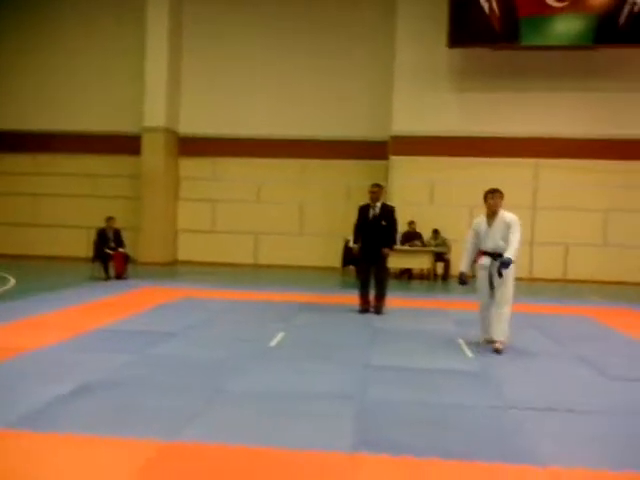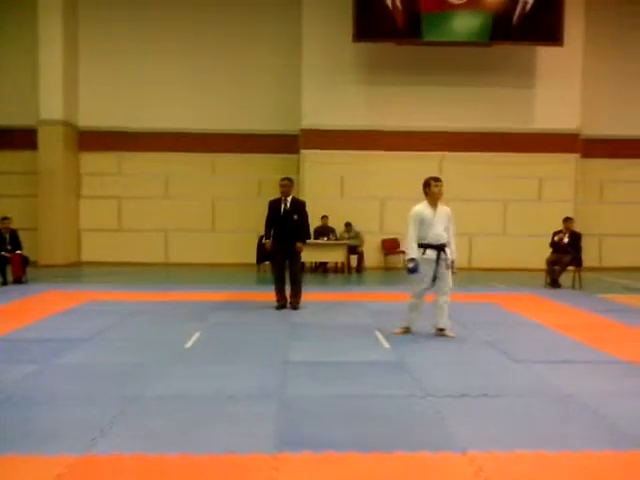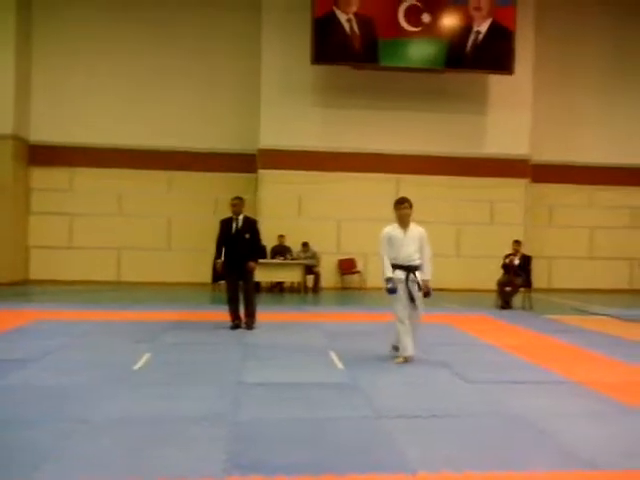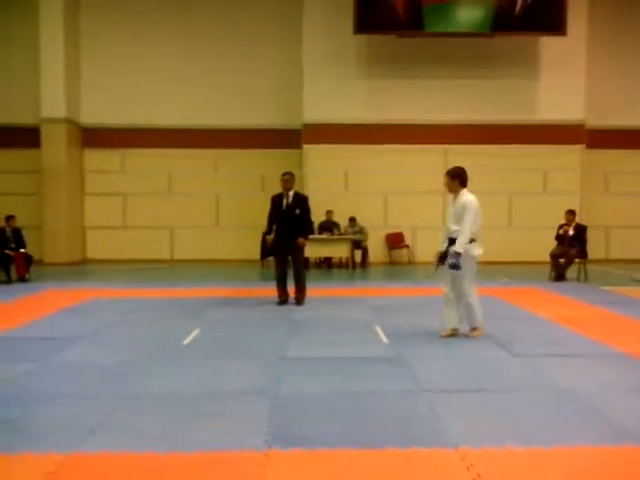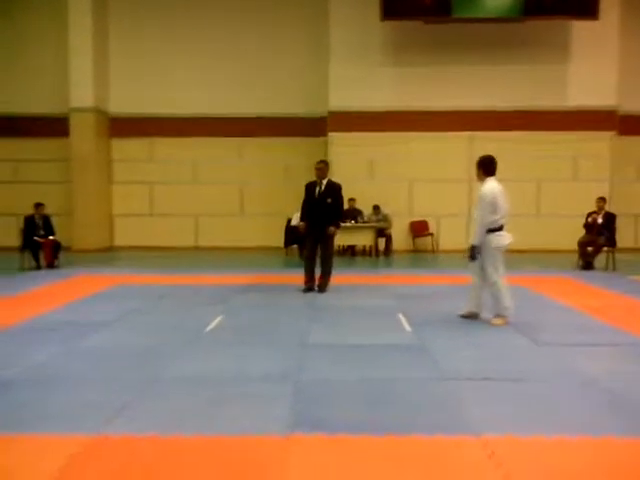
dt=0.7s
person 1, frame 1
left shoulder: (511, 219)
right shoulder: (478, 222)
left elbow: (514, 241)
right elbow: (471, 247)
left wrist: (507, 258)
right wrist: (464, 270)
left hip: (503, 264)
right hip: (485, 263)
left knee: (502, 302)
right knee: (485, 301)
left ankle: (498, 339)
right ankle: (488, 335)
person 1, frame 2
left shoulder: (446, 211)
right shoulder: (417, 211)
left elbow: (450, 236)
right elbow: (412, 236)
left wrist: (452, 258)
right wrist: (411, 258)
left hip: (442, 255)
right hip: (425, 255)
left knee: (444, 292)
right knee: (419, 292)
left ankle: (442, 326)
right ankle: (408, 325)
person 1, frame 3
left shoulder: (420, 232)
right shoulder: (388, 232)
left elbow: (426, 257)
right elbow: (385, 256)
left wrist: (426, 280)
right wrist: (389, 278)
left hip: (414, 276)
right hip: (397, 276)
left knee: (416, 314)
right knee: (401, 315)
left ankle: (399, 344)
right ankle: (406, 352)
person 1, frame 4
left shoulder: (469, 201)
right shoulder: (454, 201)
left elbow: (466, 229)
left wrist: (457, 252)
right wrist: (444, 249)
left hip: (463, 250)
right hip: (453, 248)
left knee: (466, 290)
right knee: (450, 290)
left ankle: (476, 325)
right ankle: (452, 326)
person 1, frame 5
left shoulder: (486, 190)
right shoulder: (496, 187)
left elbow: (482, 220)
left wrist: (473, 244)
left hip: (490, 238)
right hip: (492, 236)
left knee: (495, 277)
right knee: (480, 275)
left ankle: (502, 313)
right ankle: (474, 310)
person 2, frame 1
left shoulder: (389, 210)
right shoulder: (363, 209)
left elbow: (392, 230)
right elbow: (358, 227)
left wrist: (388, 247)
right wrist: (356, 243)
left hip: (380, 249)
right hip: (364, 248)
left knee: (380, 278)
right knee: (363, 277)
left ankle: (378, 305)
right ankle: (364, 304)
person 2, frame 2
left shoulder: (300, 204)
right shoulder: (273, 203)
left elbow: (304, 224)
right elbow: (269, 222)
left wrist: (301, 241)
right wrist: (268, 239)
left hip: (294, 243)
right hip: (277, 243)
left knee: (295, 273)
right knee: (278, 273)
left ankle: (295, 300)
right ankle: (281, 300)
person 2, frame 3
left shoulder: (252, 222)
right shoulder: (224, 223)
left elbow: (257, 243)
right elbow: (220, 242)
left wrist: (254, 260)
right wrist: (218, 259)
left hip: (246, 263)
right hip: (230, 263)
left knee: (249, 292)
right knee: (232, 293)
left ankle: (250, 320)
right ankle: (236, 320)
person 2, frame 4
left shoulder: (302, 198)
right shoulder: (275, 198)
left elbow: (307, 219)
right elbow: (271, 217)
left wrist: (304, 236)
right wrist: (269, 234)
left hip: (296, 239)
right hip: (280, 239)
left knee: (298, 268)
right knee: (280, 269)
left ankle: (300, 296)
right ankle: (283, 296)
person 2, frame 5
left shoulder: (335, 187)
right shoulder: (309, 186)
left elbow: (339, 208)
right elbow: (305, 205)
left wrist: (334, 225)
right wrist: (302, 221)
left hip: (327, 228)
right hip: (311, 226)
left knee: (326, 256)
right knee: (309, 256)
left ankle: (323, 284)
right ankle: (309, 283)
